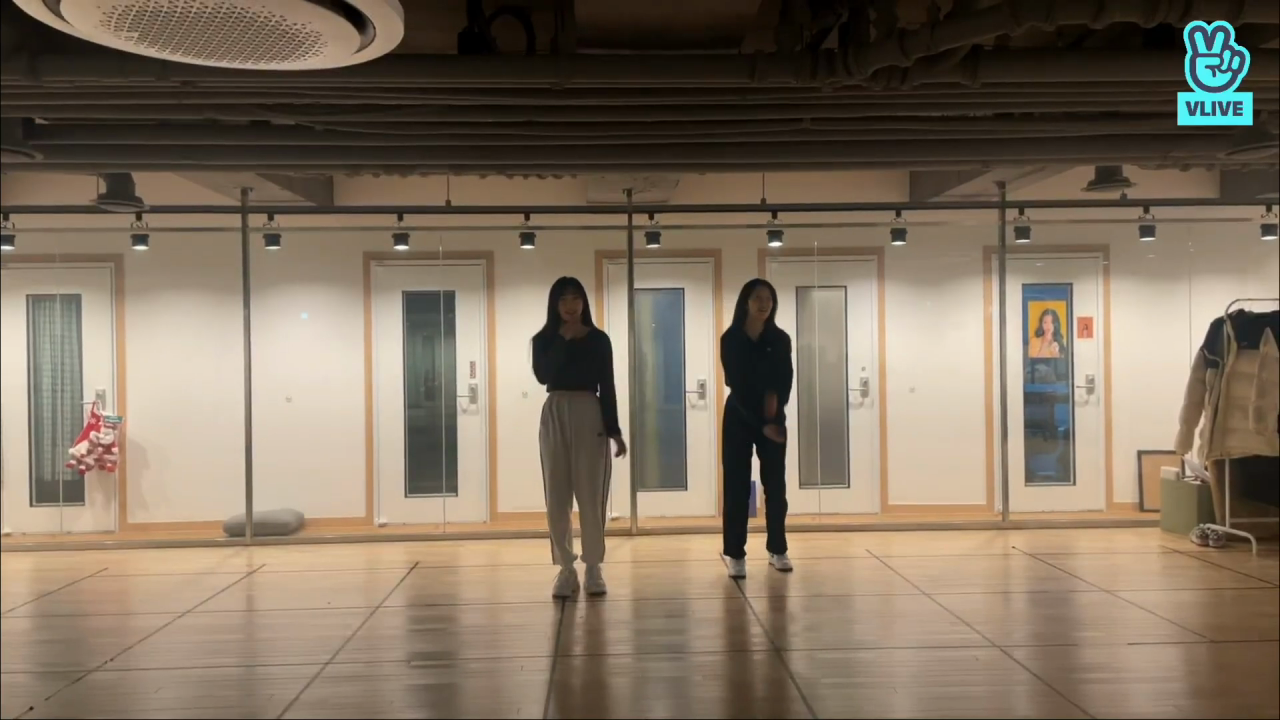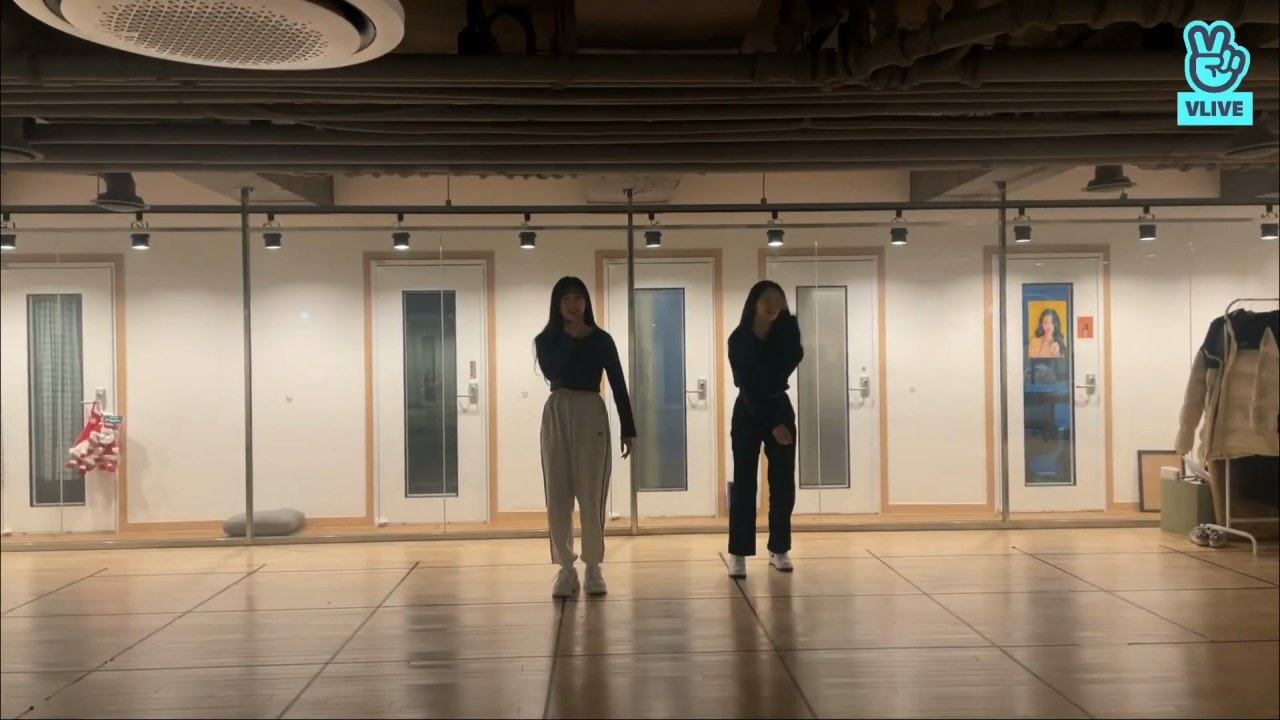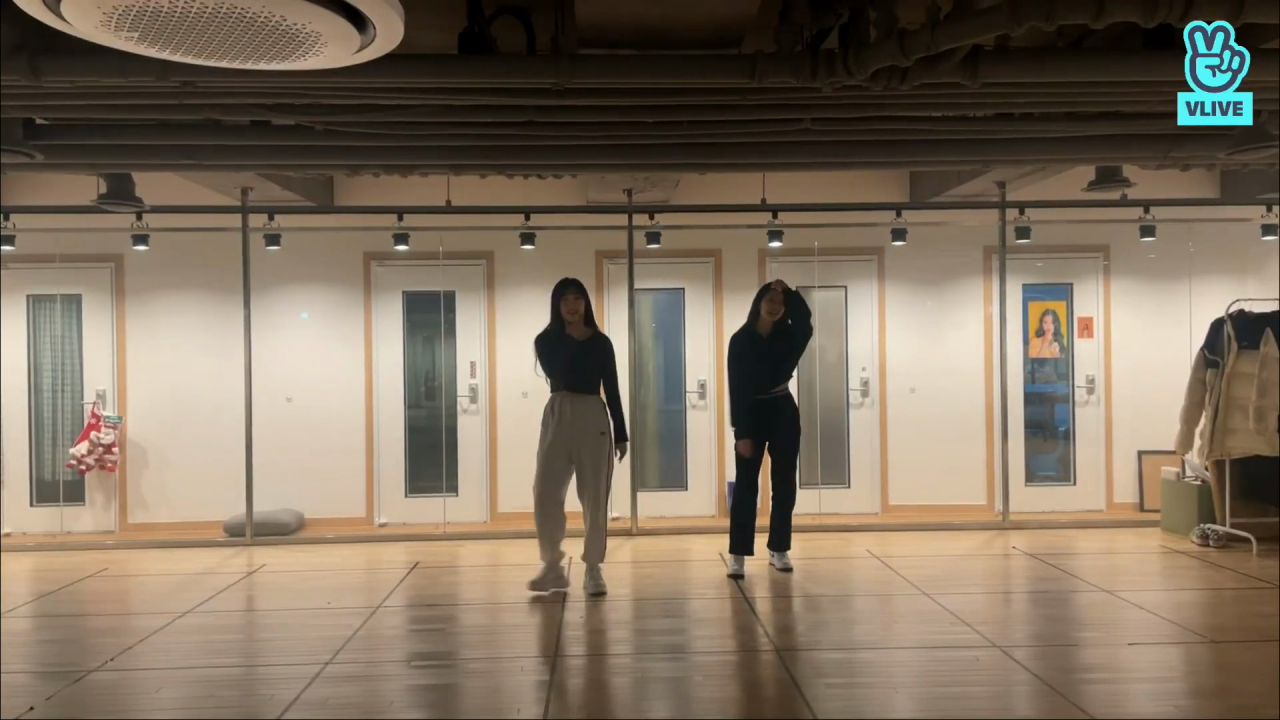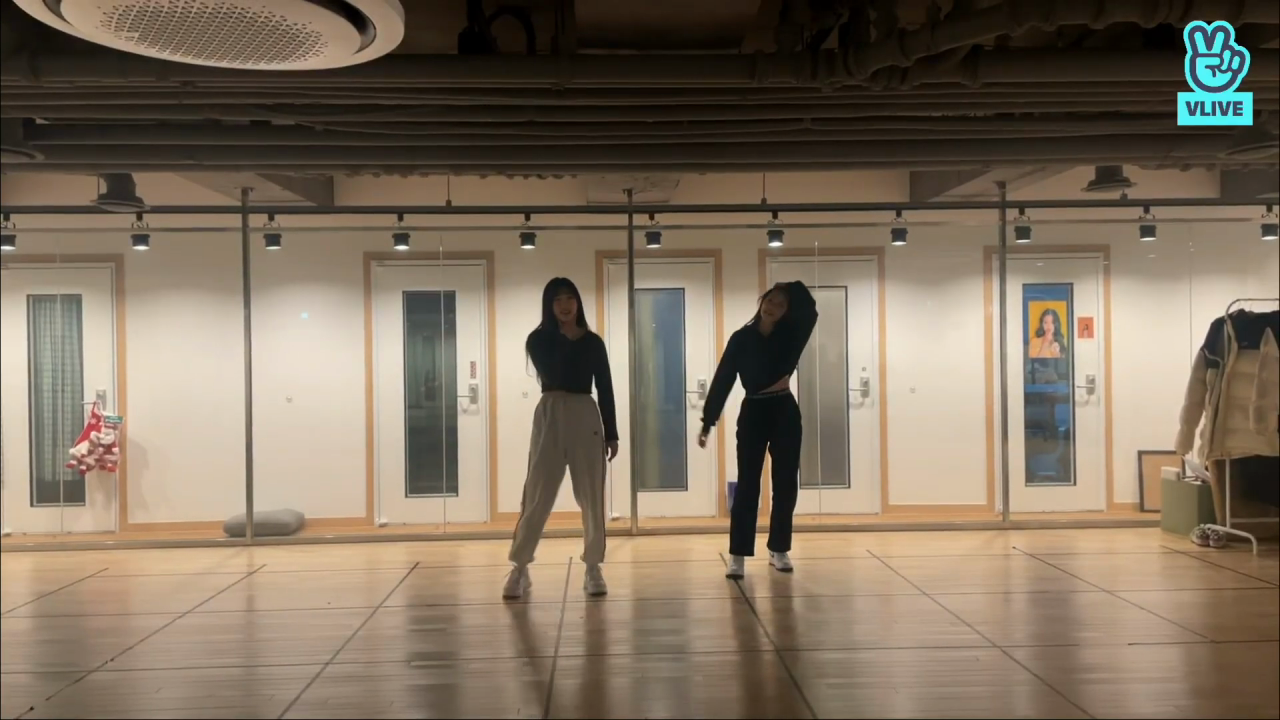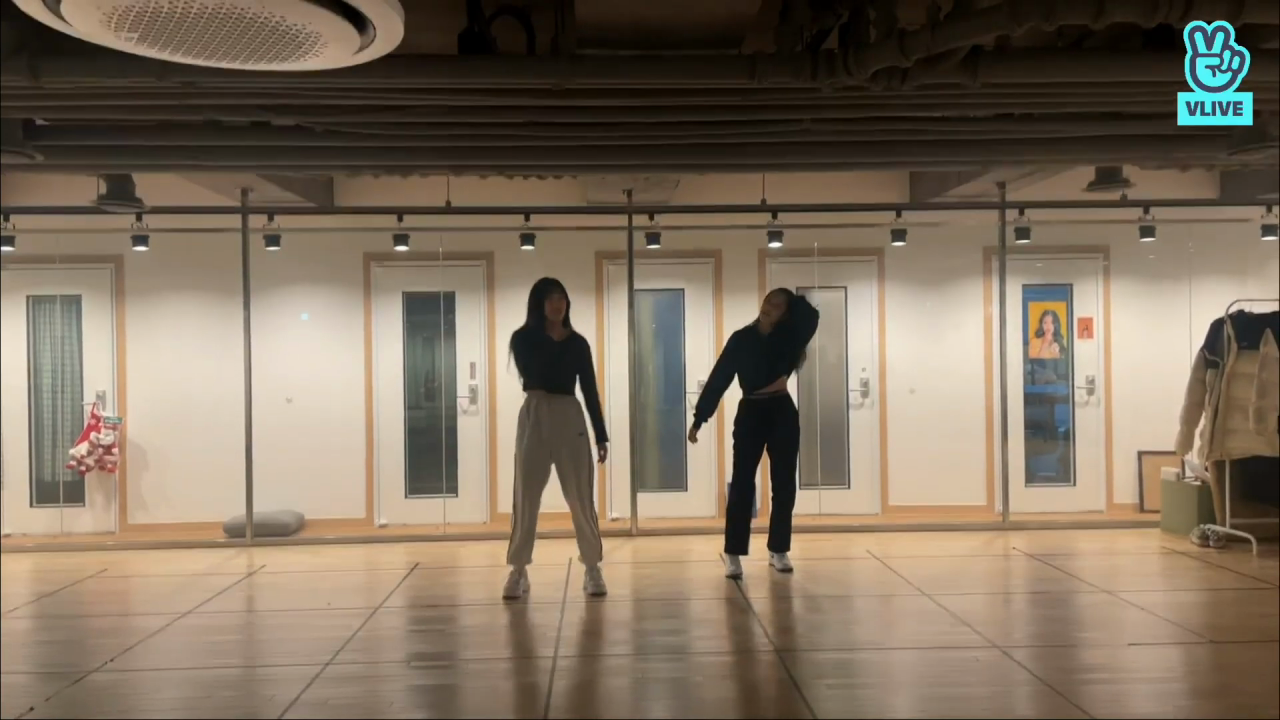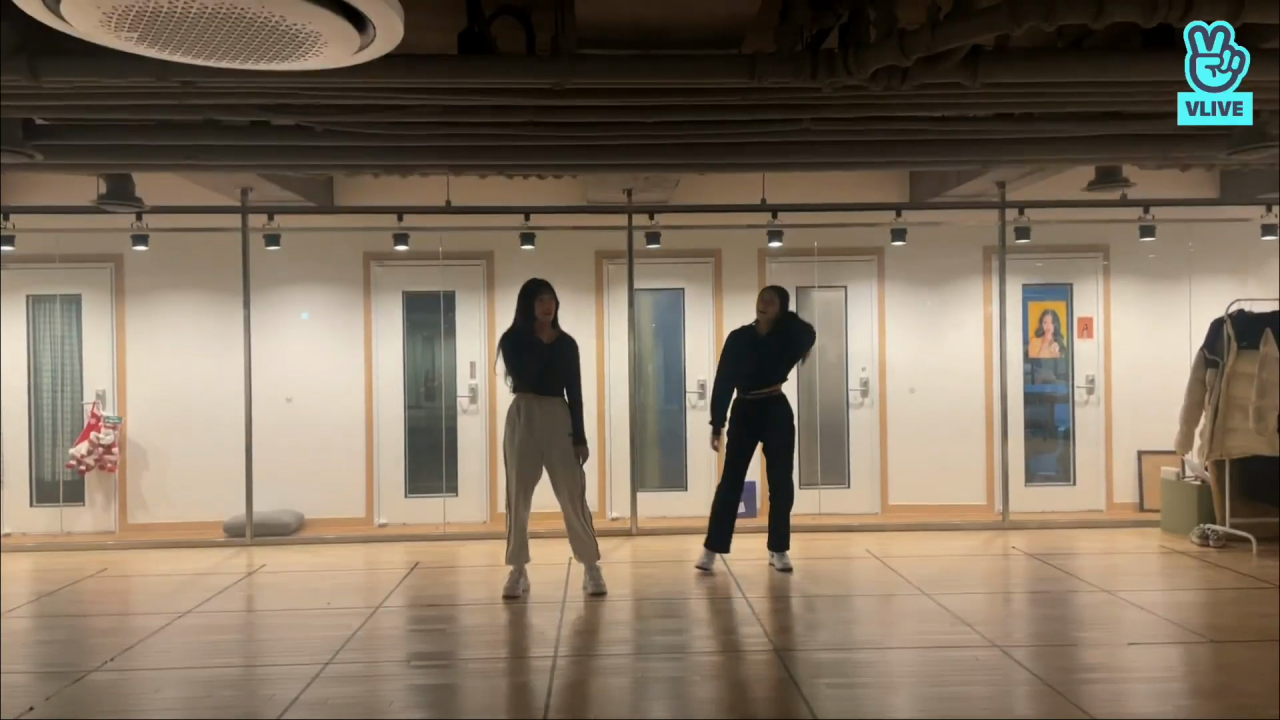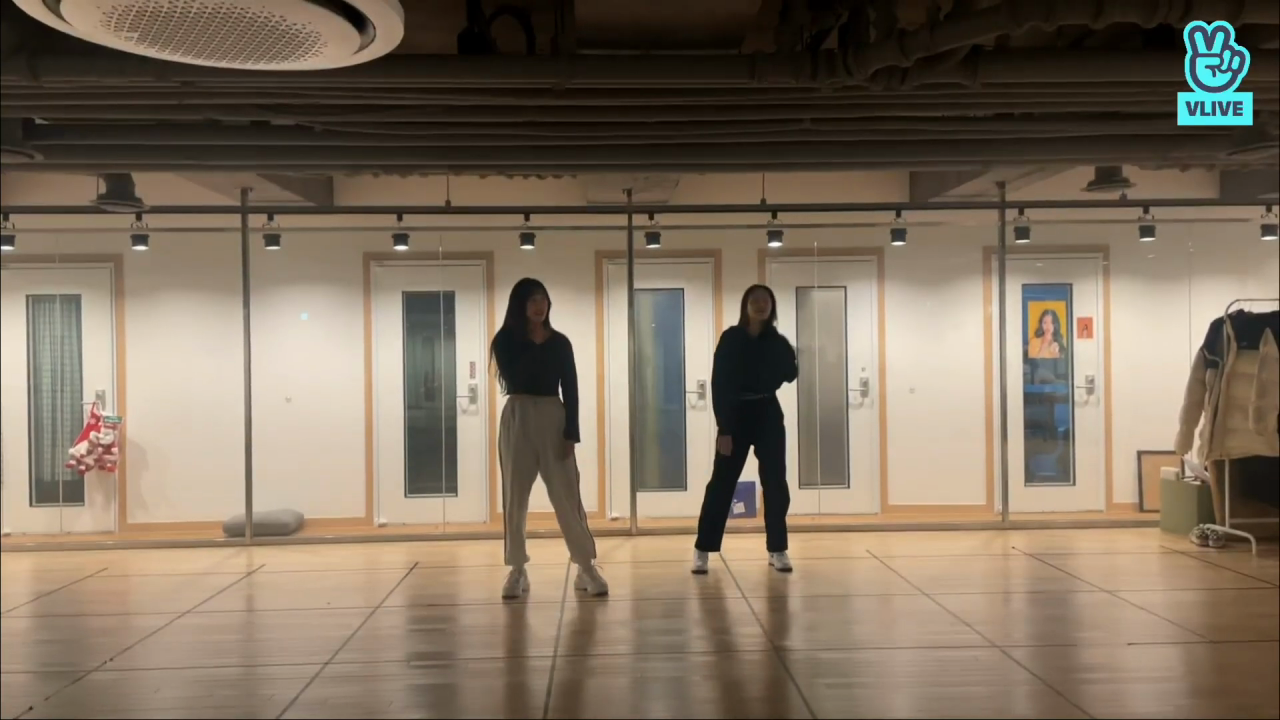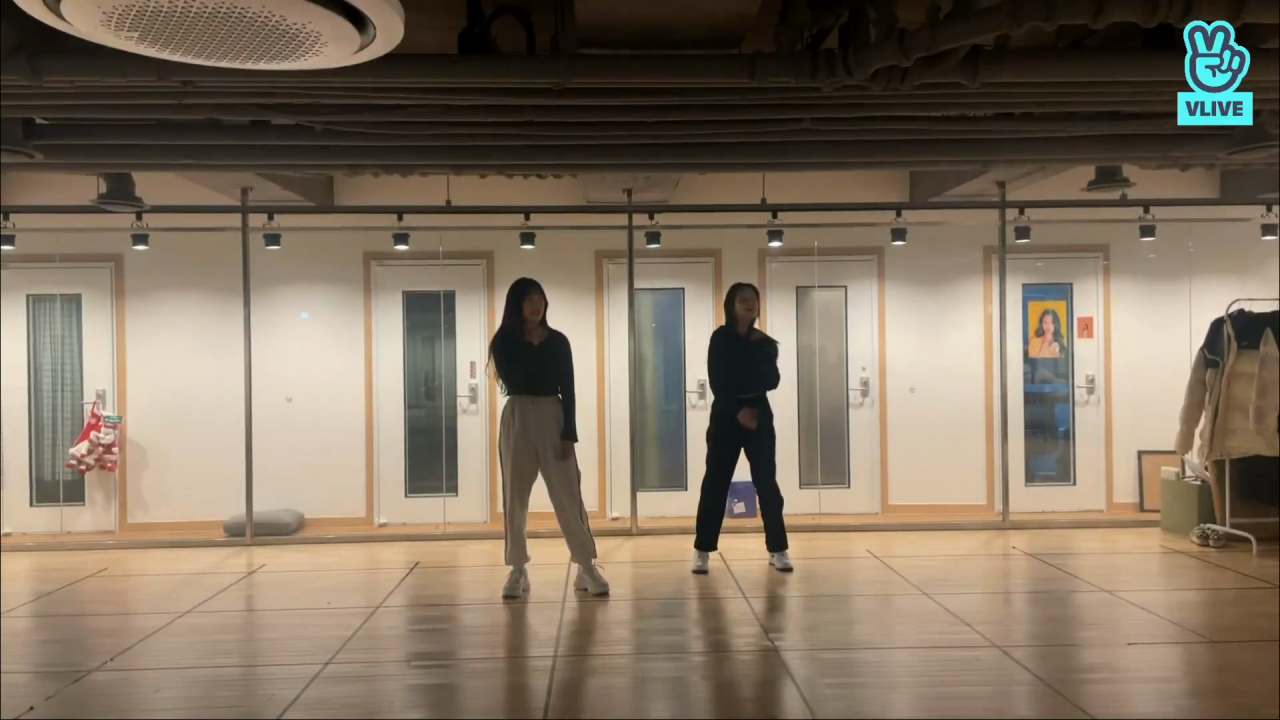
dt=0.2s
person 1, frame 1
left shoulder: (599, 339)
right shoulder: (545, 339)
left elbow: (607, 386)
right elbow: (542, 375)
left wrist: (614, 429)
right wrist: (563, 339)
left hip: (590, 414)
right hip: (555, 415)
left knee: (592, 495)
right knee: (557, 496)
left ankle: (593, 567)
right ankle: (565, 568)
person 1, frame 2
left shoulder: (601, 339)
right shoulder: (547, 340)
left elbow: (618, 384)
right elbow: (551, 372)
left wrist: (628, 429)
right wrist: (570, 337)
left hip: (592, 414)
right hip: (556, 414)
left knee: (591, 495)
right knee: (558, 496)
left ankle: (593, 568)
right ankle: (566, 569)
person 1, frame 3
left shoulder: (600, 342)
right shoulder: (547, 340)
left elbow: (612, 389)
right elbow: (555, 372)
left wrist: (620, 434)
right wrist: (571, 338)
left hip: (593, 416)
right hip: (558, 415)
left knee: (595, 495)
right knee: (546, 493)
left ankle: (593, 568)
right ankle: (552, 566)
person 1, frame 4
left shoulder: (593, 342)
right shoulder: (539, 340)
left elbow: (605, 388)
right elbow: (550, 372)
left wrist: (611, 433)
right wrist: (565, 339)
left hip: (585, 416)
right hip: (549, 415)
left knee: (591, 496)
right knee: (537, 494)
left ankle: (593, 568)
right ankle: (520, 568)
person 1, frame 5
left shoulder: (578, 343)
right shoulder: (523, 339)
left elbow: (590, 389)
right elbow: (531, 373)
left wrist: (600, 435)
right wrist: (551, 341)
left hip: (570, 416)
right hip: (534, 416)
left knee: (581, 496)
right knee: (525, 496)
left ankle: (592, 568)
right ankle: (518, 571)
person 1, frame 6
left shoulder: (567, 343)
right shoulder: (513, 340)
left elbow: (575, 392)
right elbow: (521, 376)
left wrist: (580, 438)
right wrist: (541, 344)
left hip: (558, 417)
right hip: (523, 417)
left knee: (573, 496)
right knee: (518, 497)
left ankle: (591, 567)
right ankle: (518, 570)
person 1, frame 7
left shoulder: (560, 342)
right shoulder: (505, 341)
left elbow: (570, 389)
right elbow: (514, 379)
left wrist: (571, 433)
right wrist: (534, 345)
left hip: (553, 417)
right hip: (517, 418)
left knee: (567, 495)
right knee: (515, 497)
left ankle: (586, 567)
right ankle: (517, 570)
person 1, frame 8
left shoulder: (557, 341)
right shoulder: (504, 342)
left elbow: (568, 389)
right elbow: (512, 381)
left wrist: (569, 434)
right wrist: (531, 346)
left hip: (552, 417)
right hip: (517, 418)
left knee: (568, 495)
right knee: (515, 497)
left ankle: (586, 567)
right ankle: (518, 570)
person 2, frame 1
left shoulder: (780, 339)
right shoulder: (731, 339)
left elbow: (786, 380)
right elbow: (736, 385)
left wrist: (777, 398)
right wrist: (760, 423)
left hip: (772, 414)
right hip: (739, 415)
left knee: (775, 486)
right knee: (736, 488)
left ankle: (778, 550)
right ankle: (735, 554)
person 2, frame 2
left shoulder: (785, 335)
right shoulder: (739, 339)
left elbow: (793, 360)
right elbow: (747, 385)
left wrist: (788, 317)
right wrist: (771, 423)
left hip: (781, 410)
right hip: (748, 414)
left knee: (783, 485)
right knee: (744, 485)
left ankle: (779, 549)
right ankle: (738, 554)
person 2, frame 3
left shoulder: (788, 334)
right shoulder: (741, 339)
left elbow: (805, 322)
right elbow: (737, 387)
left wrist: (790, 294)
right wrist: (741, 431)
left hip: (784, 411)
right hip: (751, 413)
left knee: (785, 484)
right knee: (746, 485)
left ankle: (779, 549)
right ankle: (738, 554)
person 2, frame 4
left shoulder: (790, 334)
right shoulder: (741, 339)
left elbow: (808, 311)
right elbow: (722, 380)
left wrist: (791, 289)
right wrist: (707, 422)
left hip: (784, 411)
right hip: (753, 412)
left knee: (786, 484)
right knee: (747, 485)
left ankle: (779, 549)
right ankle: (738, 554)
person 2, frame 5
left shoulder: (788, 337)
right shoulder: (741, 339)
left elbow: (810, 316)
right elbow: (718, 378)
left wrist: (790, 315)
right wrist: (699, 418)
left hip: (782, 412)
right hip: (750, 412)
left knee: (784, 484)
right knee: (741, 484)
left ankle: (778, 550)
right ankle: (733, 554)
person 2, frame 6
left shoulder: (785, 339)
right shoulder: (738, 338)
left elbow: (808, 335)
right elbow: (723, 381)
left wrist: (785, 317)
right wrist: (716, 424)
left hip: (777, 412)
right hip: (744, 412)
left knee: (781, 484)
right knee: (730, 482)
left ankle: (778, 550)
right ankle: (712, 548)
person 2, frame 7
left shoulder: (775, 343)
right shoulder: (730, 338)
left elbow: (790, 374)
right elbow: (720, 385)
left wrist: (771, 334)
right wrist: (723, 428)
left hip: (767, 414)
right hip: (736, 414)
left knee: (775, 485)
right knee: (721, 483)
left ankle: (777, 550)
right ankle: (703, 550)
person 2, frame 8
left shoulder: (765, 343)
right shoulder: (721, 338)
left elbow: (771, 381)
right elbow: (717, 382)
left wrist: (761, 350)
right wrist: (736, 411)
left hip: (758, 412)
right hip: (725, 414)
left knee: (766, 483)
right knee: (715, 482)
left ankle: (777, 550)
right ankle: (702, 551)
